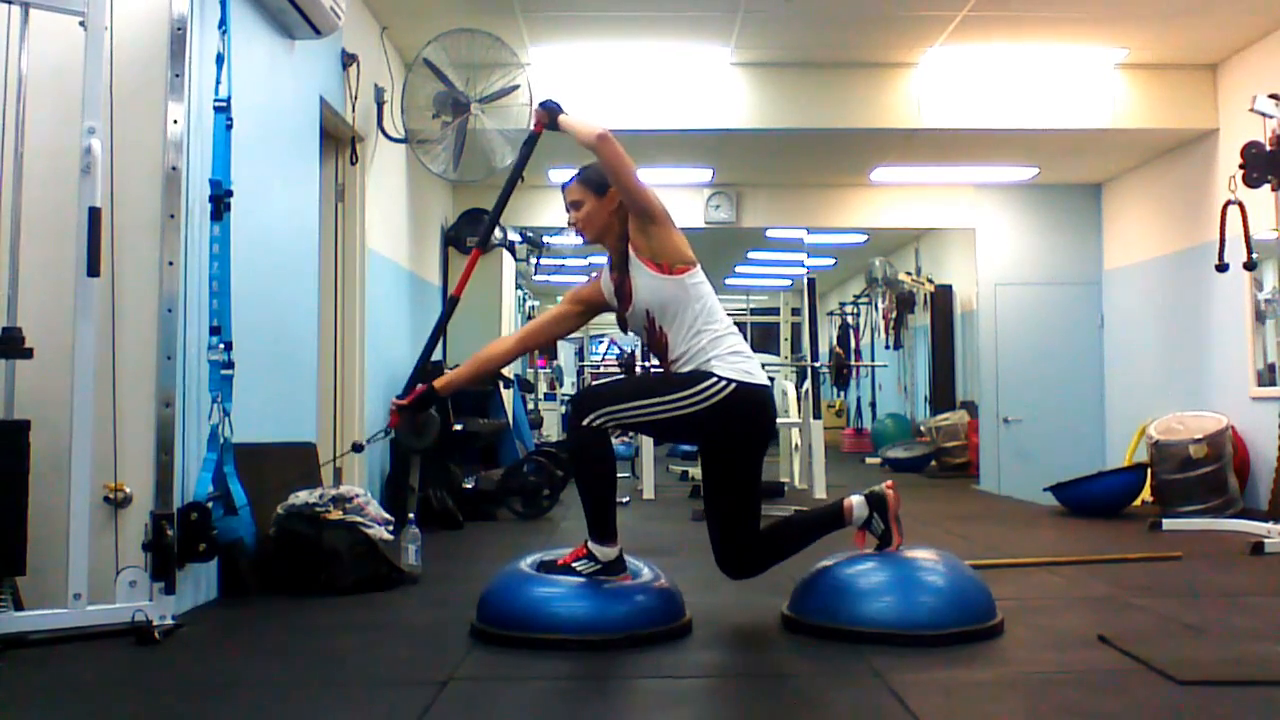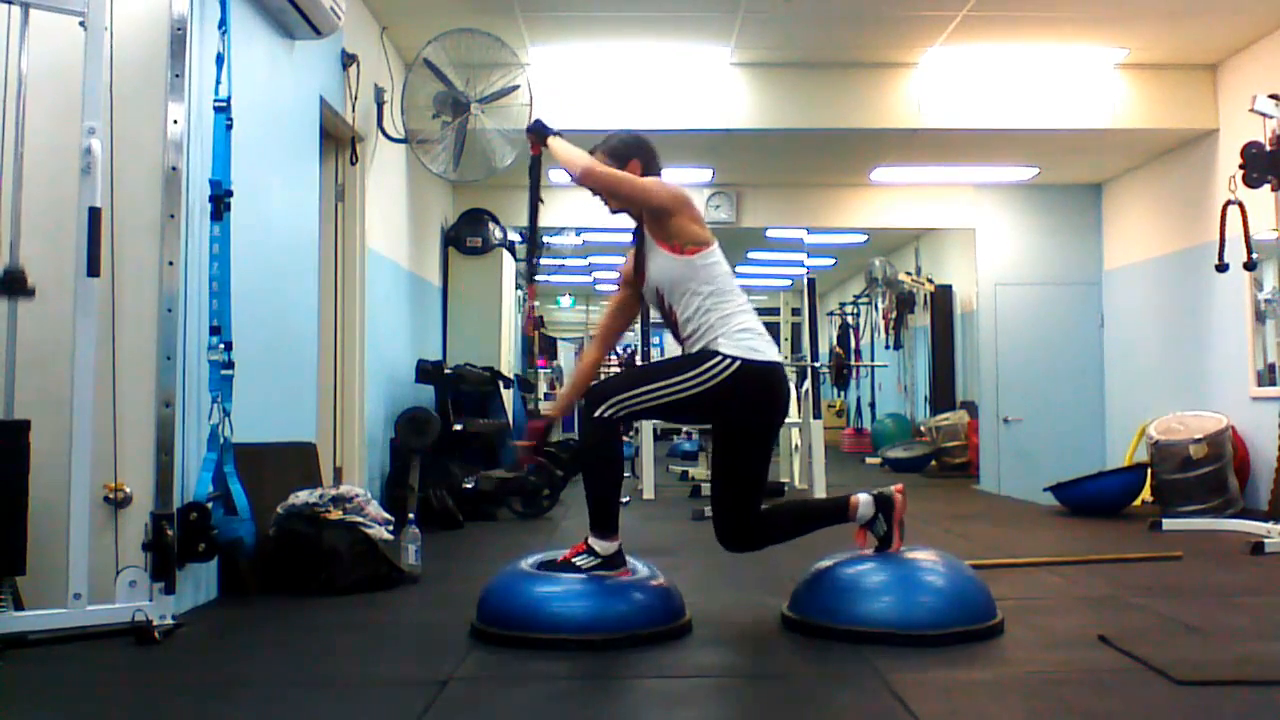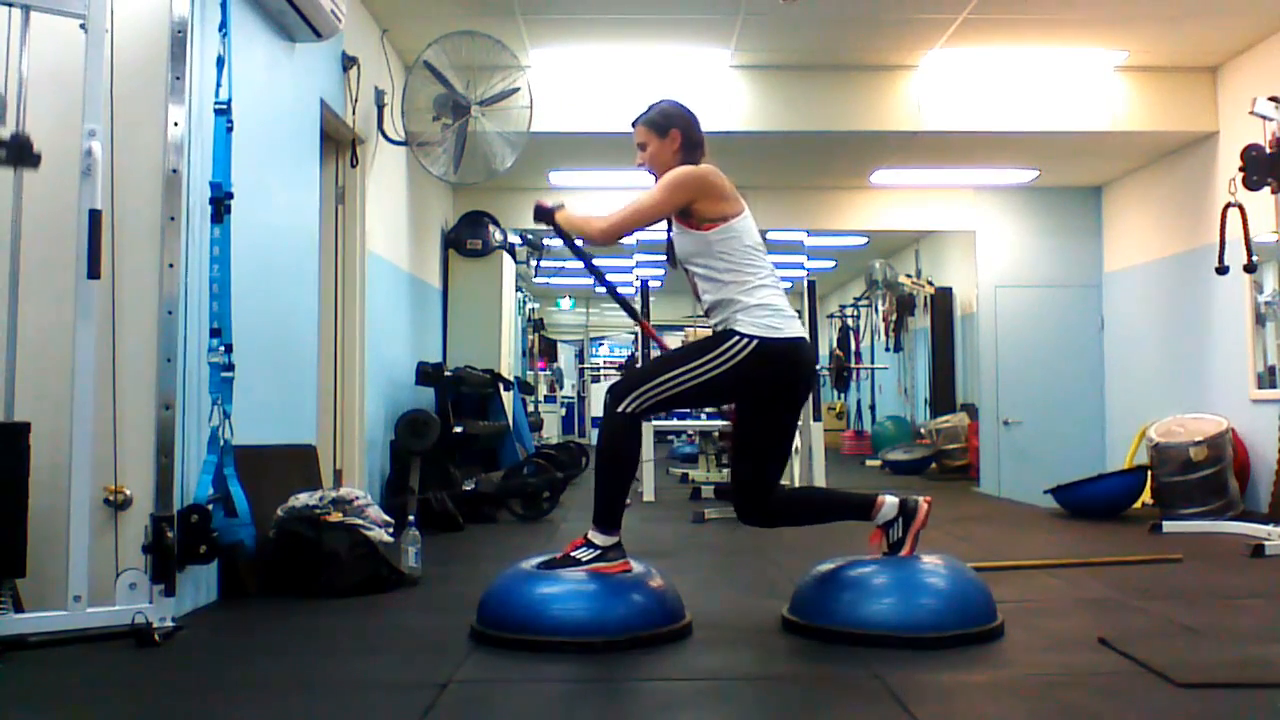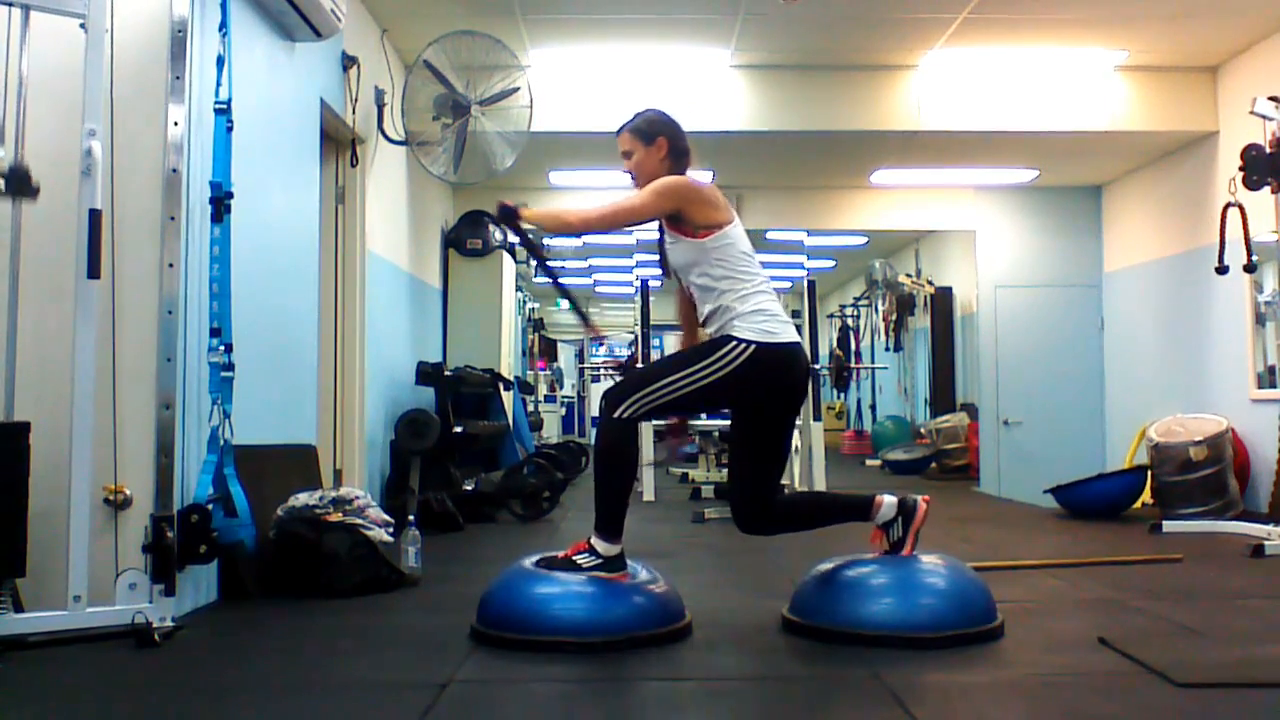
dt=0.5s
person 1, frame 1
left shoulder: (653, 231)
right shoulder: (599, 292)
left elbow: (603, 141)
right elbow: (514, 343)
left wrist: (557, 118)
right wrist: (434, 388)
left hip: (735, 391)
right hip: (727, 403)
left knee: (586, 411)
right knee: (739, 559)
left ankle: (603, 554)
right ankle: (862, 507)
person 1, frame 2
left shoulder: (671, 206)
right shoulder: (636, 264)
left elbow: (587, 171)
right elbow: (598, 347)
left wrist: (549, 139)
right wrist: (550, 416)
left hip: (740, 367)
right hip: (755, 383)
left knee: (602, 407)
right knee: (737, 533)
left ankle: (602, 550)
right ankle: (869, 506)
person 1, frame 3
left shoulder: (694, 180)
right shoulder: (699, 197)
left elbow: (605, 230)
left wrist: (556, 215)
right wrist: (732, 390)
left hip: (760, 343)
right hip: (785, 353)
left knee: (624, 400)
right knee: (755, 503)
left ankle: (603, 544)
right ankle: (894, 509)
person 1, frame 4
left shoulder: (682, 190)
right shoulder: (682, 218)
left elbow: (586, 222)
right elbow: (692, 317)
left wrist: (522, 214)
right wrist: (683, 404)
left hip: (755, 350)
right hip: (779, 362)
left knee: (619, 405)
right knee: (756, 512)
left ankle: (605, 550)
right ankle: (892, 509)
